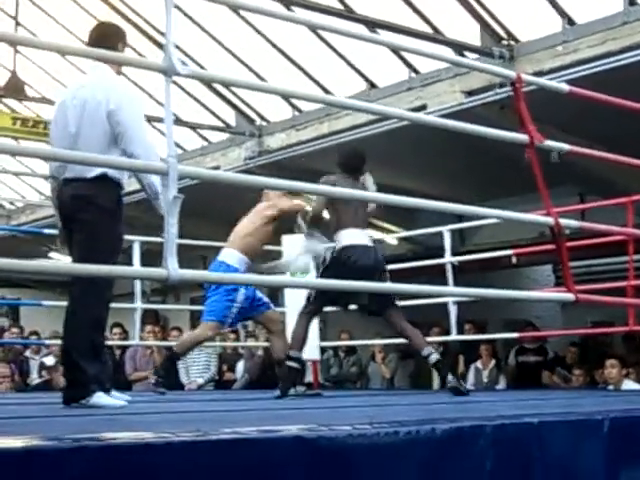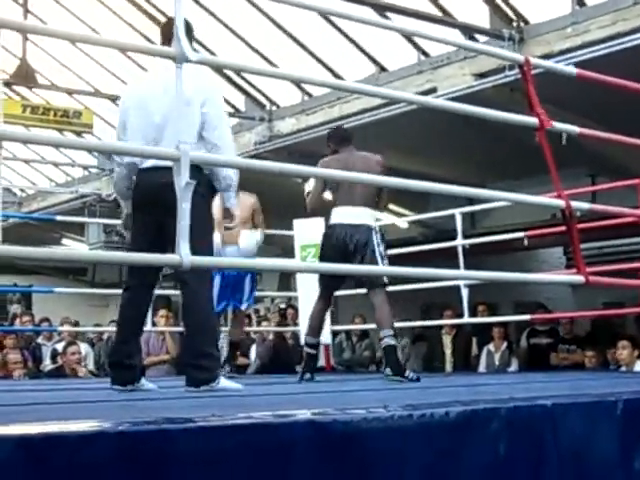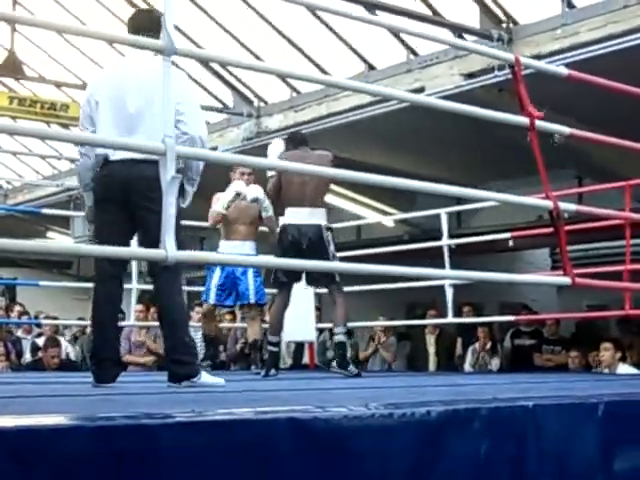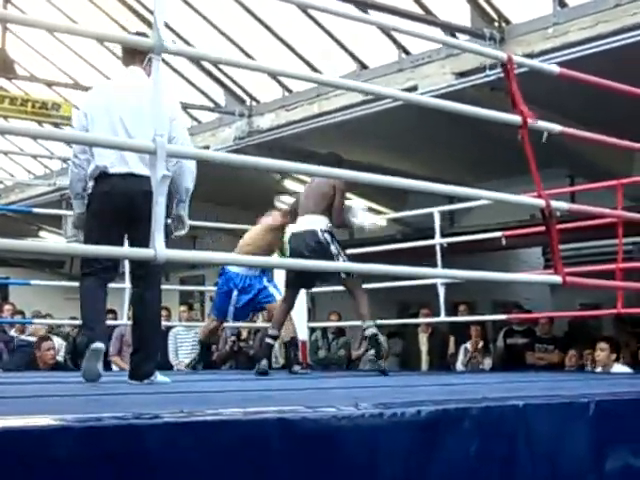
dt=1s
person 1, frame 1
left shoulder: (71, 93)
right shoulder: (117, 90)
left elbow: (57, 156)
right elbow: (140, 149)
left wrist: (61, 201)
right wrist: (163, 201)
left hip: (69, 192)
right hip: (99, 193)
left knee: (88, 288)
right knee: (92, 289)
left ankle: (94, 379)
right ankle: (81, 386)
person 1, frame 2
left shoulder: (137, 87)
right shoulder: (200, 80)
right elbow: (219, 142)
left wrist: (126, 199)
right wrist: (229, 195)
left hip: (146, 183)
right hip: (186, 182)
left knee: (140, 277)
right knee: (195, 277)
left ankle: (124, 370)
right ankle: (203, 373)
person 1, frame 3
left shoulder: (103, 78)
right shoulder: (172, 75)
left elbow: (86, 142)
right elbow: (193, 135)
left wrist: (88, 192)
right wrist: (190, 182)
left hip: (111, 176)
right hip: (154, 175)
left knee: (108, 272)
right knee: (165, 270)
left ankle: (104, 369)
right ankle: (183, 368)
person 1, frame 4
left shoulder: (96, 96)
right shoulder: (164, 98)
left elbow: (79, 154)
right elbow: (182, 156)
left wrist: (78, 203)
right wrist: (181, 205)
left hip: (107, 190)
right hip: (148, 192)
left knee: (95, 271)
right knee: (147, 278)
left ankle: (95, 339)
right ankle: (144, 368)
person 2, frame 1
left shoulder: (329, 182)
right shoulder: (363, 187)
left elbow: (314, 216)
left wrist: (310, 230)
left hip: (345, 254)
right hip: (370, 254)
left knee: (306, 313)
right knee: (397, 320)
left ankle: (289, 381)
right ankle: (445, 374)
person 2, frame 2
left shoulder: (326, 164)
right shoulder: (377, 161)
left elbow: (313, 206)
right elbow: (382, 203)
left wrist: (311, 192)
left hip: (337, 230)
right hip: (365, 230)
left knee: (324, 297)
right knee: (378, 293)
left ankle: (308, 365)
right ankle: (392, 361)
person 2, frame 3
left shoulder: (283, 159)
right shoulder: (327, 158)
left elbow: (273, 197)
left hip: (290, 229)
right hip: (317, 229)
left knee: (282, 294)
right knee: (335, 290)
left ankle: (271, 362)
right ankle: (340, 356)
person 2, frame 4
left shoulder: (310, 184)
right shoulder: (339, 181)
right elbow: (337, 220)
right wrist: (352, 220)
left hip: (296, 238)
right hip: (317, 235)
left knee: (288, 298)
right knee: (355, 287)
left ankle: (264, 357)
right ankle: (375, 344)
person 3, frame 1
left shoulder: (261, 222)
right shoulder: (270, 207)
right elbow: (299, 206)
left hip: (240, 276)
right hip: (229, 271)
left knee: (276, 321)
right knee: (209, 329)
right ankle: (161, 372)
person 3, frame 2
left shoulder: (251, 200)
right shoulder: (211, 200)
left elbow: (261, 228)
left wrist: (256, 236)
right wrist: (211, 238)
left knee: (240, 315)
left ankle: (230, 362)
person 3, frame 3
left shoulder: (258, 197)
right shoulder: (220, 196)
left elbow: (272, 227)
right elbow: (212, 221)
left wrist: (263, 203)
right wrist: (229, 198)
left hip: (248, 258)
right hip: (223, 257)
left knee: (252, 310)
right knee: (210, 308)
left ankle: (256, 361)
person 3, frame 4
left shoulder: (281, 228)
right shoulder: (273, 221)
left hip: (258, 274)
right hip: (235, 274)
left knee: (278, 308)
right knee: (215, 322)
left ankle: (295, 362)
